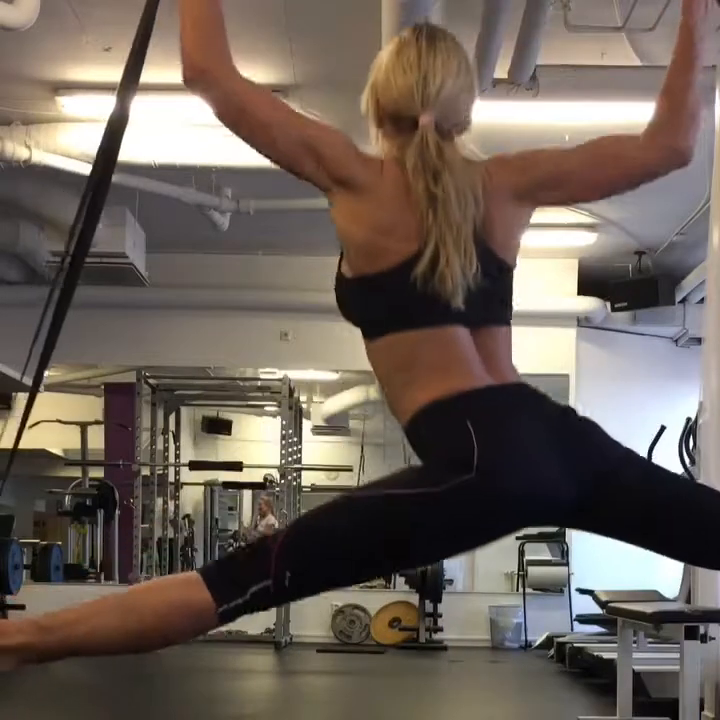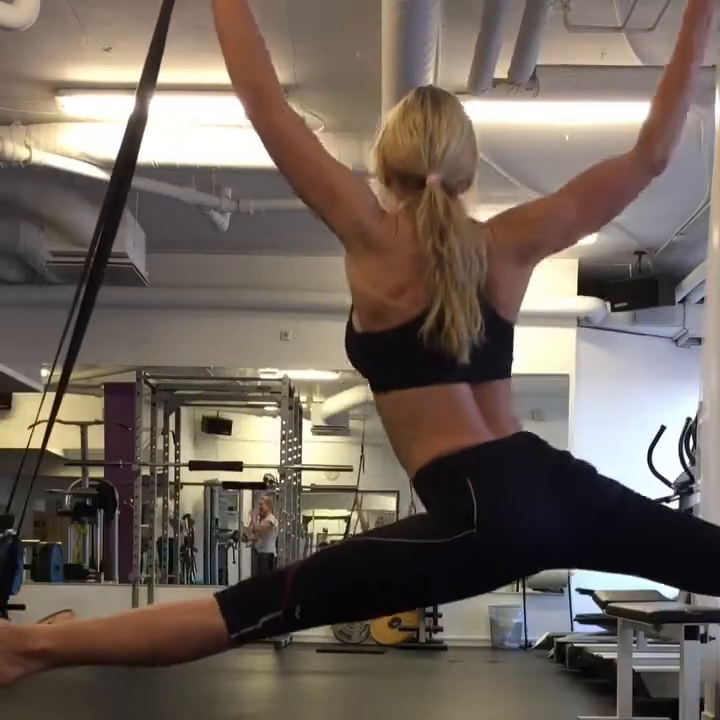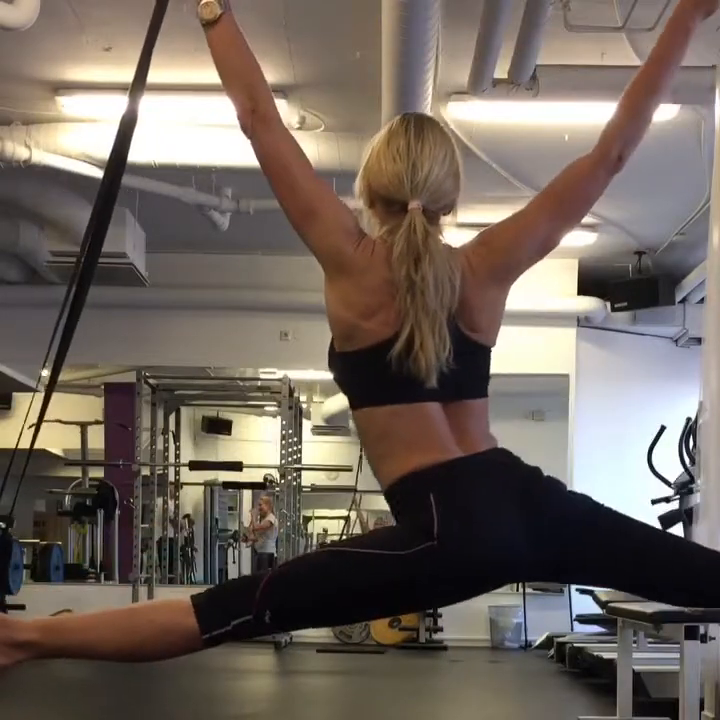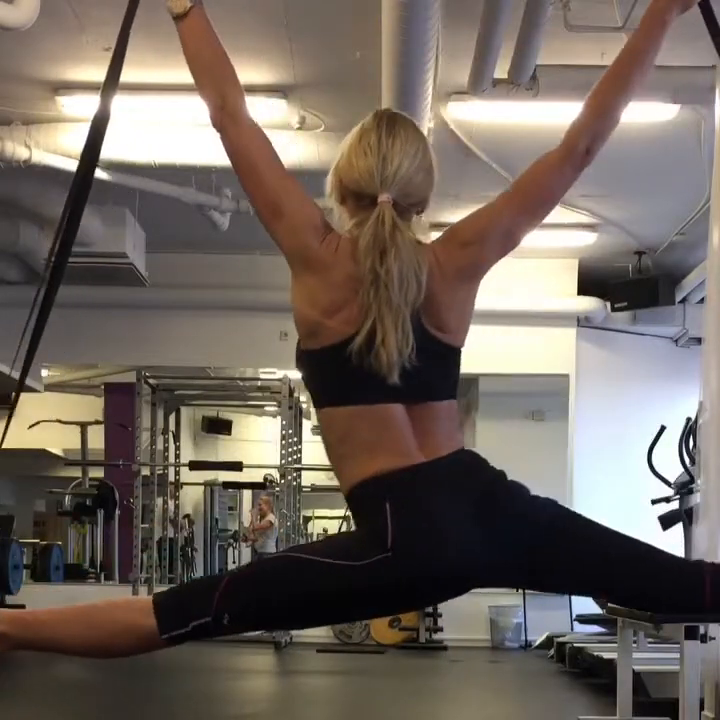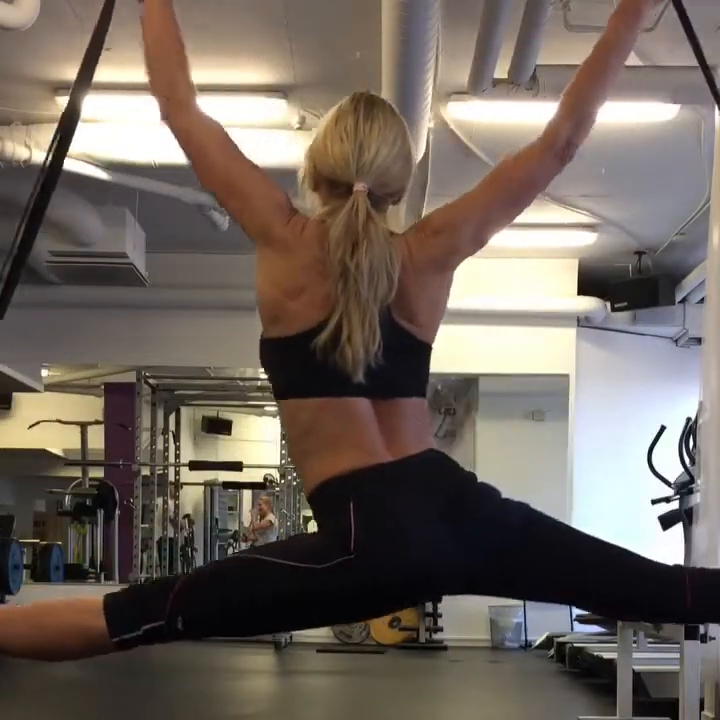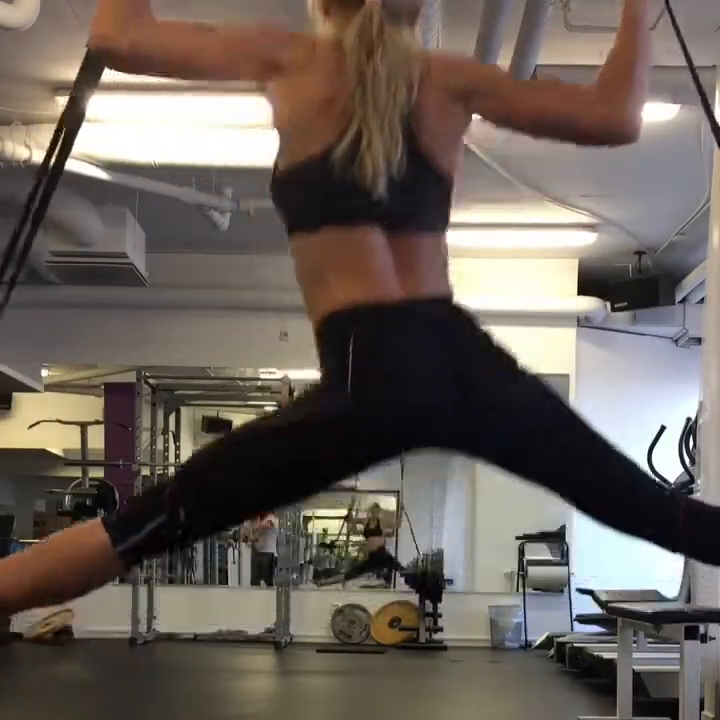
dt=0.4s
person 1, frame 1
left shoulder: (357, 182)
right shoulder: (505, 187)
left elbow: (210, 78)
left hip: (480, 463)
right hip: (560, 442)
left knee: (244, 578)
person 1, frame 2
left shoulder: (375, 242)
right shoulder: (510, 245)
left elbow: (265, 104)
right elbow: (650, 156)
left hip: (483, 512)
right hip: (563, 487)
left knee: (258, 608)
person 1, frame 3
left shoulder: (351, 264)
right shoulder: (485, 270)
left elbow: (260, 121)
right elbow: (610, 153)
left hip: (449, 528)
right hip: (533, 503)
left knee: (229, 612)
person 1, frame 4
left shoulder: (317, 259)
right shoulder: (456, 264)
left elbow: (230, 115)
right elbow: (580, 146)
left hip: (406, 533)
right hip: (495, 507)
left knee: (189, 614)
right knee: (681, 586)
person 1, frame 5
left shoulder: (282, 241)
right shoulder: (429, 255)
left elbow: (175, 100)
right elbow: (560, 141)
left hip: (372, 536)
right hip: (461, 512)
left knee: (137, 616)
right knee: (657, 591)
person 1, frame 6
left shoulder: (288, 67)
right shoulder: (450, 81)
right elbow: (618, 118)
left hip: (369, 383)
right hip: (470, 373)
left knee: (156, 522)
right knee: (650, 509)
